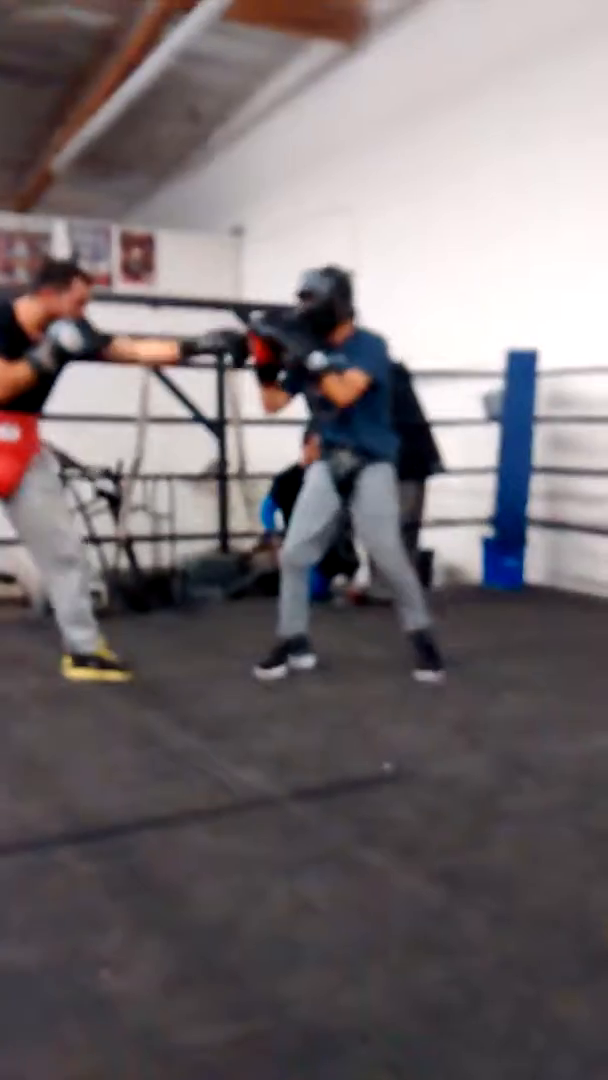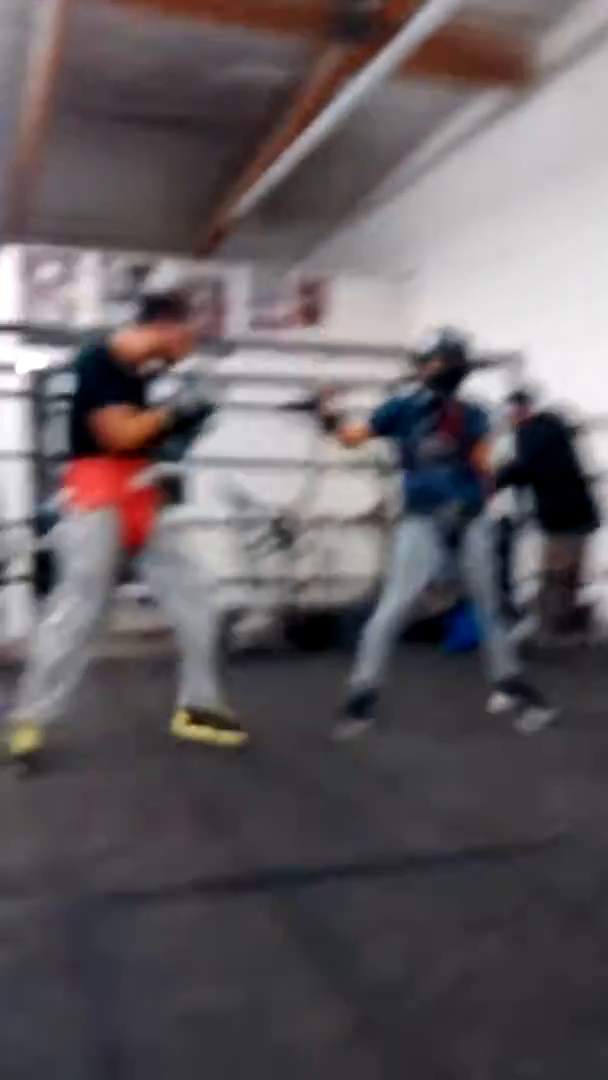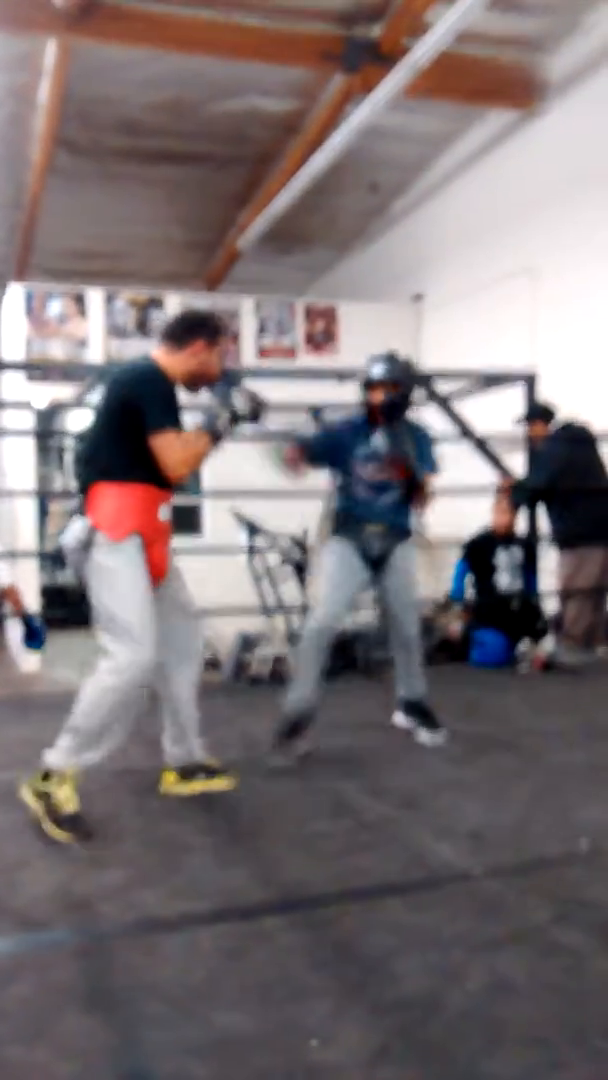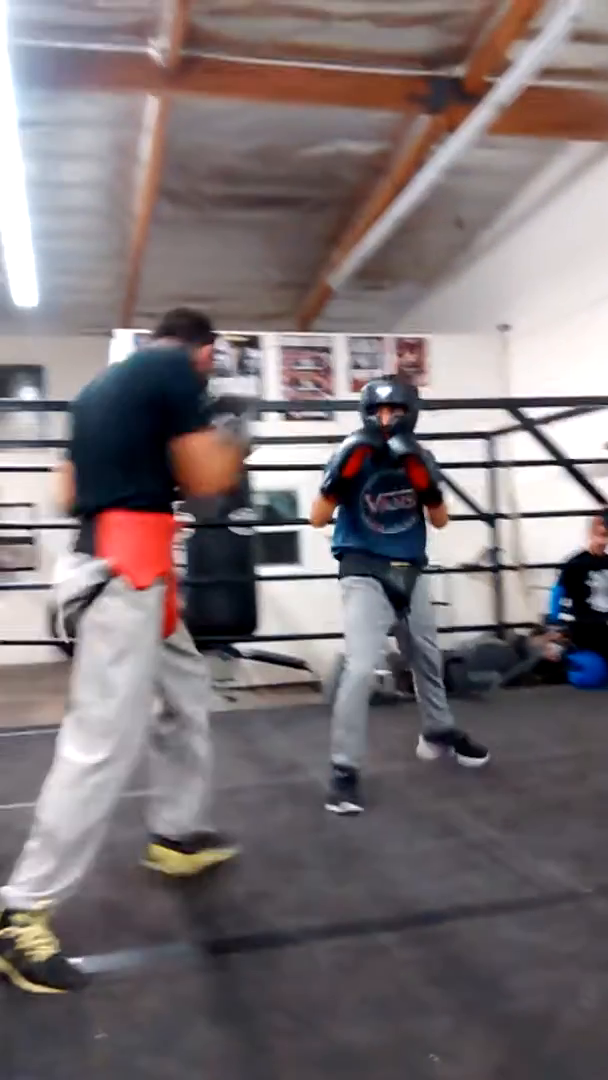
dt=1s
person 1, frame 1
left shoulder: (72, 333)
left elbow: (136, 351)
left wrist: (198, 346)
right wrist: (48, 353)
left knee: (60, 545)
left ankle: (85, 648)
person 1, frame 2
left shoulder: (137, 369)
right shoulder: (98, 361)
right elbow: (117, 435)
left wrist: (175, 424)
right wrist: (174, 407)
left hip: (140, 497)
right hip: (98, 496)
left knee: (191, 597)
right knee: (78, 608)
left ankle: (198, 706)
right ankle: (29, 721)
person 1, frame 3
left shoulder: (147, 382)
right shoulder: (148, 380)
left elbow: (170, 456)
right elbow: (176, 466)
left wrist: (222, 417)
right wrist: (220, 417)
left hip: (142, 533)
right hip: (115, 531)
left knee: (181, 640)
right knee: (134, 655)
left ankle: (183, 761)
right ankle: (55, 775)
person 1, frame 4
left shoulder: (98, 389)
right shoulder: (178, 370)
left elbow: (66, 497)
right elbow: (206, 480)
right wrist: (229, 442)
left hip: (122, 568)
right hip: (128, 573)
left knee: (184, 698)
right knee: (102, 744)
left ankle: (178, 833)
person 2, frame 1
left shoulder: (370, 348)
right shoulder: (309, 350)
left elbow: (344, 393)
right elbow: (272, 402)
left wrist: (307, 350)
right wrist: (264, 357)
left hip: (372, 467)
right hip: (328, 466)
left knee: (390, 560)
right knee: (294, 555)
left ankle: (421, 637)
right ankle: (296, 645)
person 2, frame 2
left shoulder: (472, 415)
right shoulder: (404, 408)
left elbow: (480, 464)
right elbow: (353, 435)
left wrist: (456, 424)
right wrist: (330, 419)
left hip: (467, 520)
right hip: (422, 521)
left knee: (487, 605)
right knee: (394, 607)
left ankle: (508, 682)
right ankle: (361, 691)
person 2, frame 3
left shoulder: (416, 437)
right shoulder: (347, 431)
left elbow: (421, 498)
right elbow: (297, 460)
left wrist: (408, 467)
right wrist: (296, 452)
left hip: (395, 542)
right hip: (349, 539)
left knee: (407, 627)
right knee: (322, 622)
left ankle: (411, 706)
right ankle: (299, 712)
person 2, frame 4
left shoulder: (417, 458)
right shoulder: (354, 455)
left elbow: (440, 517)
right elbow: (318, 516)
left wrist: (422, 477)
right wrist: (345, 469)
left hip: (410, 572)
right hip: (365, 573)
left knee: (428, 657)
right knee: (360, 670)
left ankle: (439, 732)
right ankle: (345, 769)
